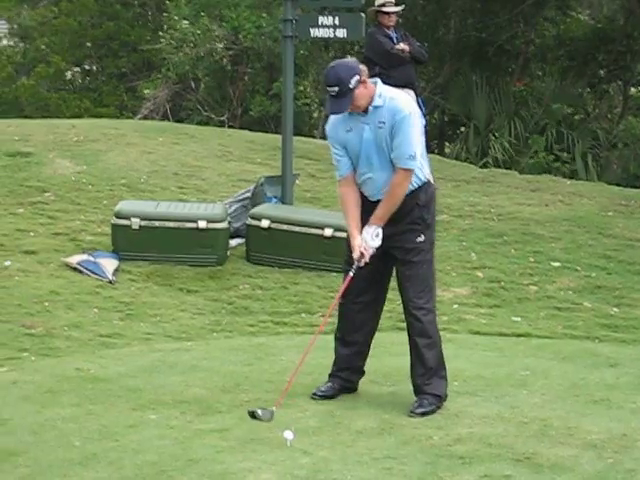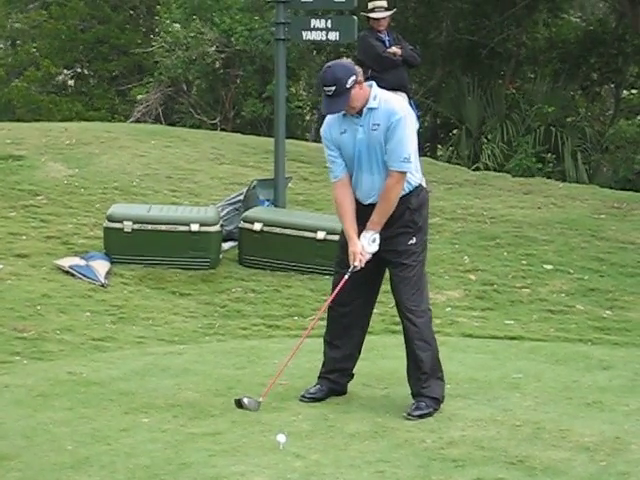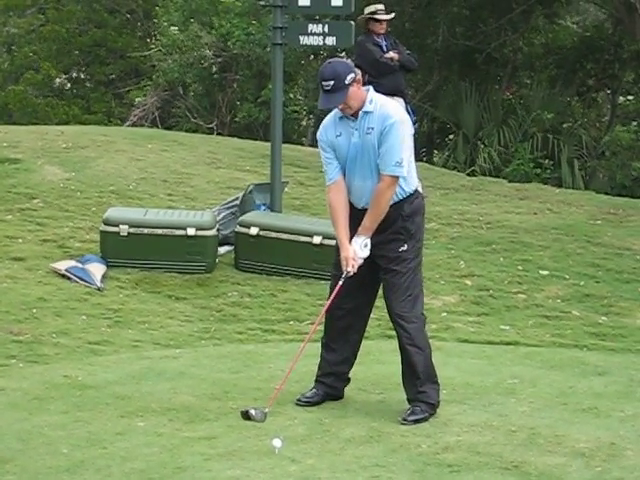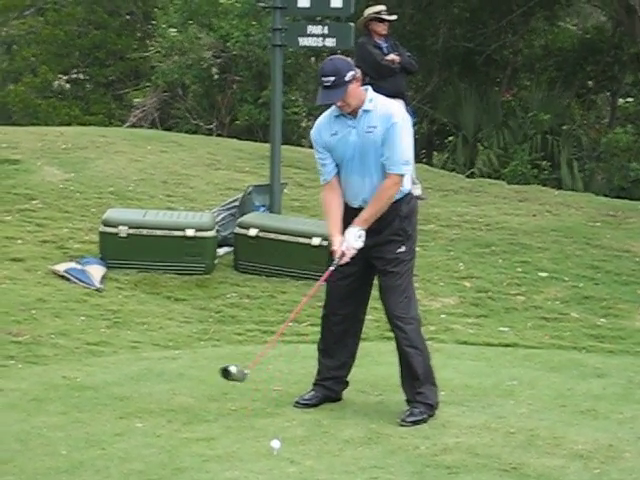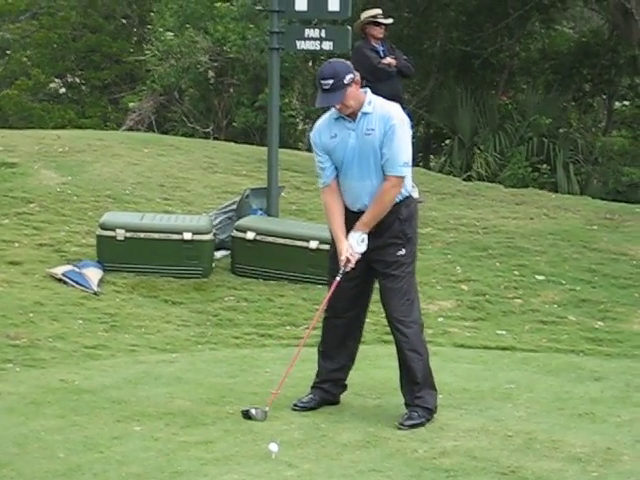
dt=1s
person 1, frame 1
left shoulder: (401, 109)
right shoulder: (337, 124)
left elbow: (404, 174)
right elbow: (347, 182)
left wrist: (376, 226)
right wrist: (355, 235)
left hip: (410, 206)
right hip: (369, 204)
left knee: (417, 300)
right knee: (355, 297)
left ankle: (431, 387)
right ankle: (345, 375)
person 1, frame 2
left shoulder: (396, 112)
right shoulder: (331, 125)
left elbow: (397, 177)
right elbow: (341, 184)
left wrist: (373, 231)
right wrist: (353, 238)
left hip: (402, 210)
right hip: (359, 211)
left knee: (411, 302)
right knee: (345, 299)
left ankle: (428, 390)
right ankle: (334, 376)
person 1, frame 3
left shoulder: (392, 117)
right shoulder: (328, 129)
left elbow: (388, 183)
right elbow: (336, 188)
left wrist: (364, 238)
right wrist: (345, 244)
left hip: (399, 216)
right hip: (357, 215)
left knee: (403, 308)
right knee: (343, 304)
left ankle: (424, 396)
right ankle: (331, 381)
person 1, frame 4
left shoulder: (392, 115)
right shoulder: (323, 127)
left elbow: (394, 179)
right elbow: (331, 186)
left wrist: (358, 227)
right wrist: (336, 235)
left hip: (392, 218)
right hip: (352, 216)
left knee: (400, 309)
right knee: (339, 307)
left ankle: (422, 396)
right ankle: (329, 383)
person 1, frame 5
left shoulder: (390, 116)
right shoulder: (322, 130)
left elbow: (395, 181)
right elbow: (330, 188)
left wrist: (361, 231)
right wrist: (341, 240)
left hip: (392, 221)
right hip: (350, 221)
left knee: (401, 312)
right knee: (339, 309)
left ankle: (421, 400)
right ankle: (327, 386)
person 2, frame 1
left shoulder: (402, 34)
right shoulder: (373, 34)
left elbow: (423, 55)
right elbow: (390, 57)
left wrist: (408, 49)
right wrist: (409, 56)
left hip: (408, 90)
person 2, frame 2
left shoulder: (396, 38)
right shoulder: (365, 38)
left elbow: (416, 59)
right elbow: (383, 59)
left wrist: (400, 53)
right wrist: (400, 58)
left hip: (400, 93)
person 2, frame 3
left shoulder: (392, 41)
right shoulder: (363, 42)
left elbow: (413, 62)
right elbow: (379, 66)
left wrist: (397, 57)
right wrist: (399, 63)
left hip: (398, 98)
person 2, frame 4
left shoulder: (392, 43)
right shoulder: (364, 45)
left elbow: (413, 65)
right elbow: (381, 68)
left wrist: (398, 60)
right wrist: (400, 65)
left hip: (399, 101)
left ankle: (412, 186)
person 2, frame 5
left shoulder: (389, 47)
right shoulder: (361, 48)
left elbow: (409, 69)
right elbow: (379, 72)
left wrist: (394, 63)
right wrist: (393, 68)
left ankle: (409, 188)
